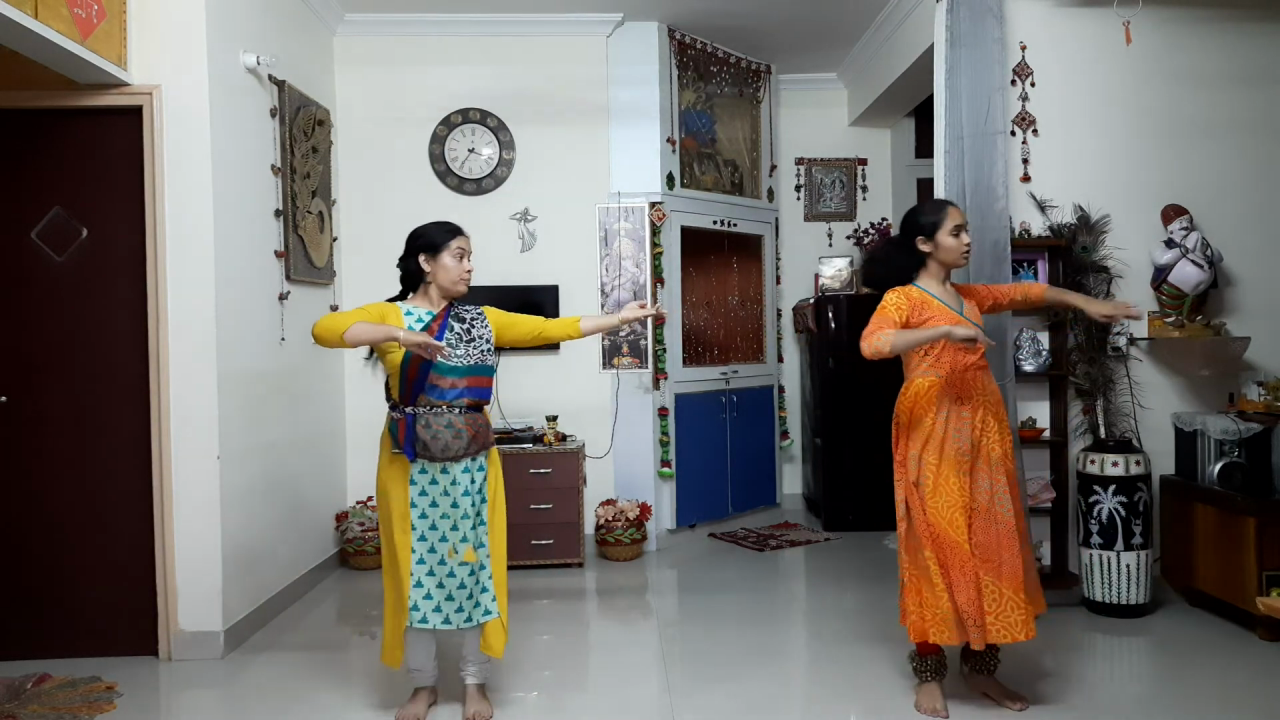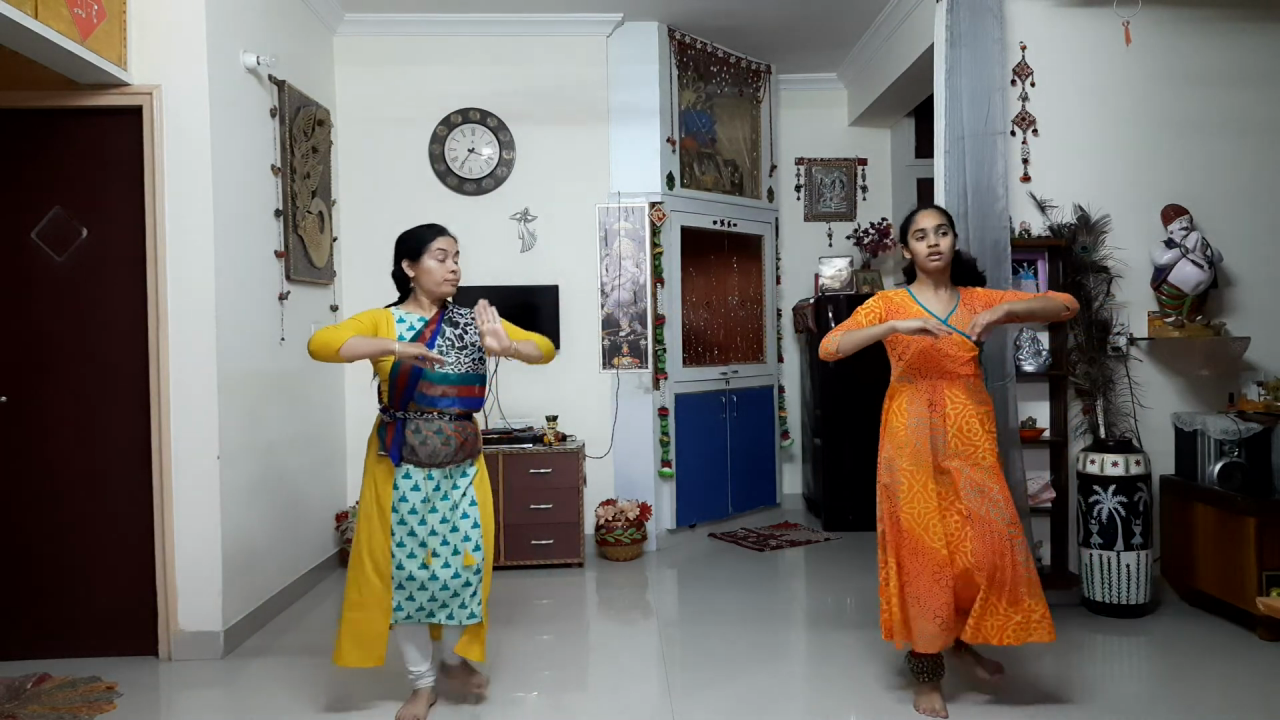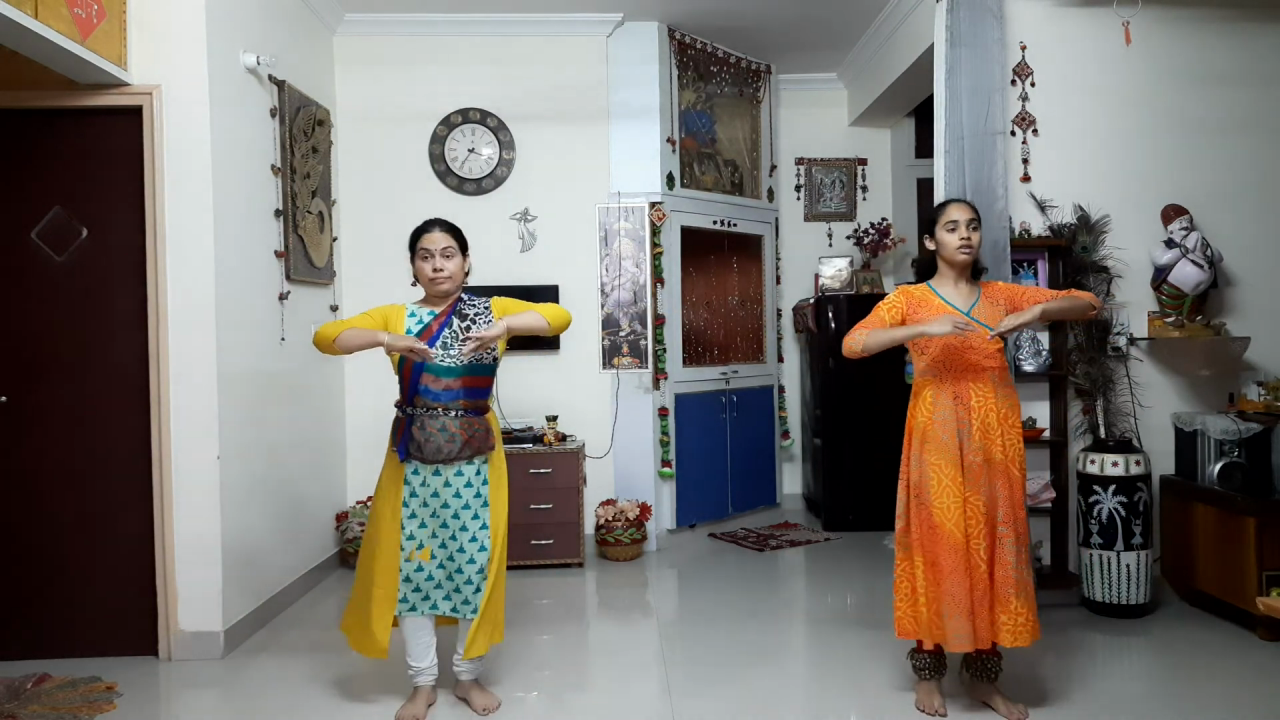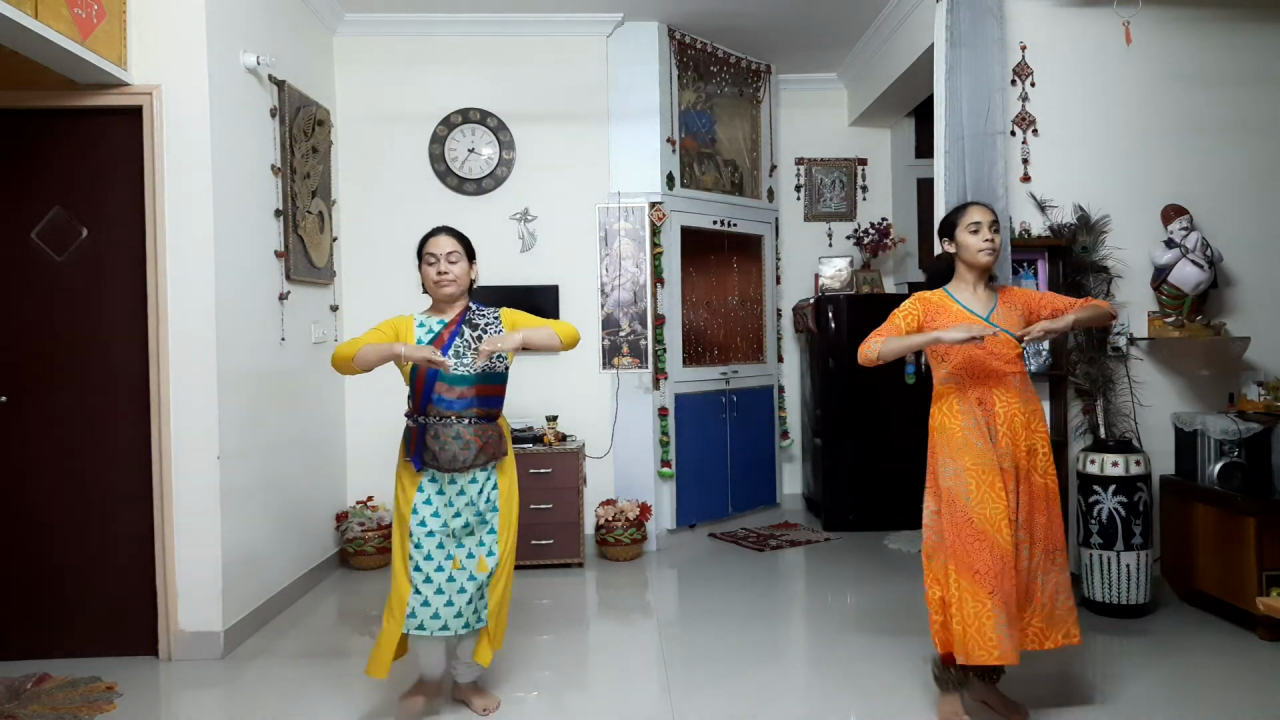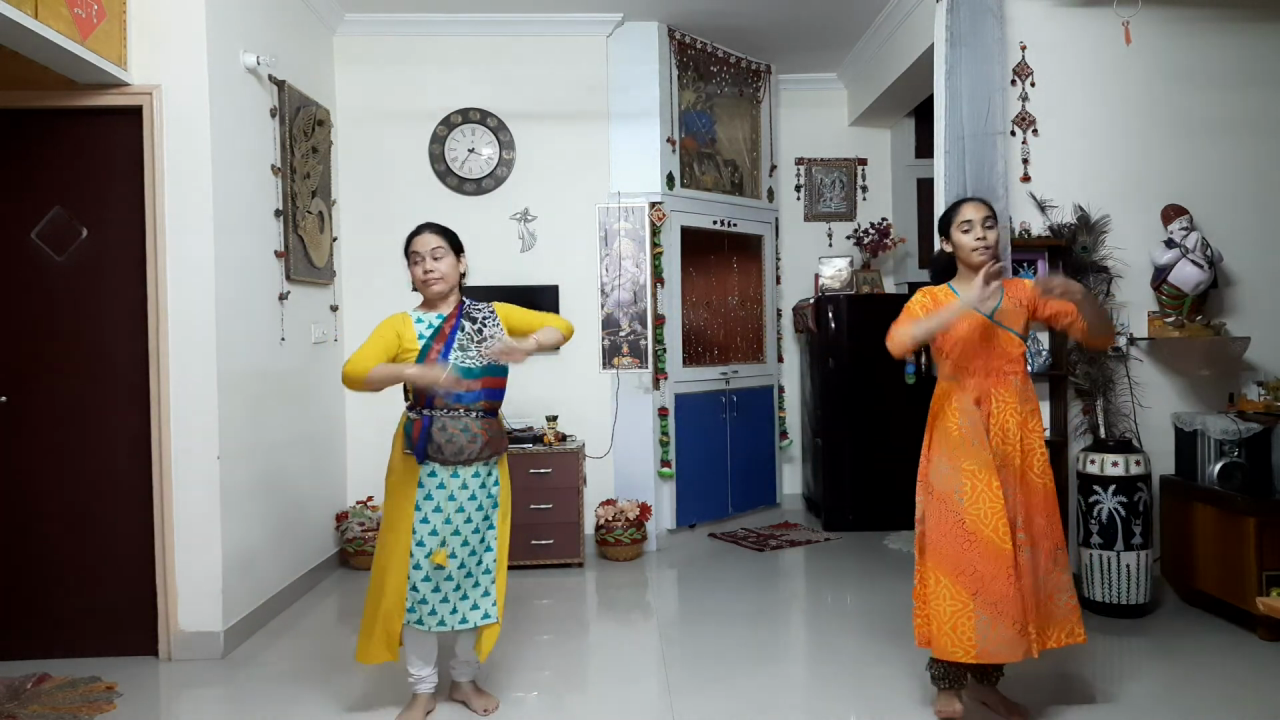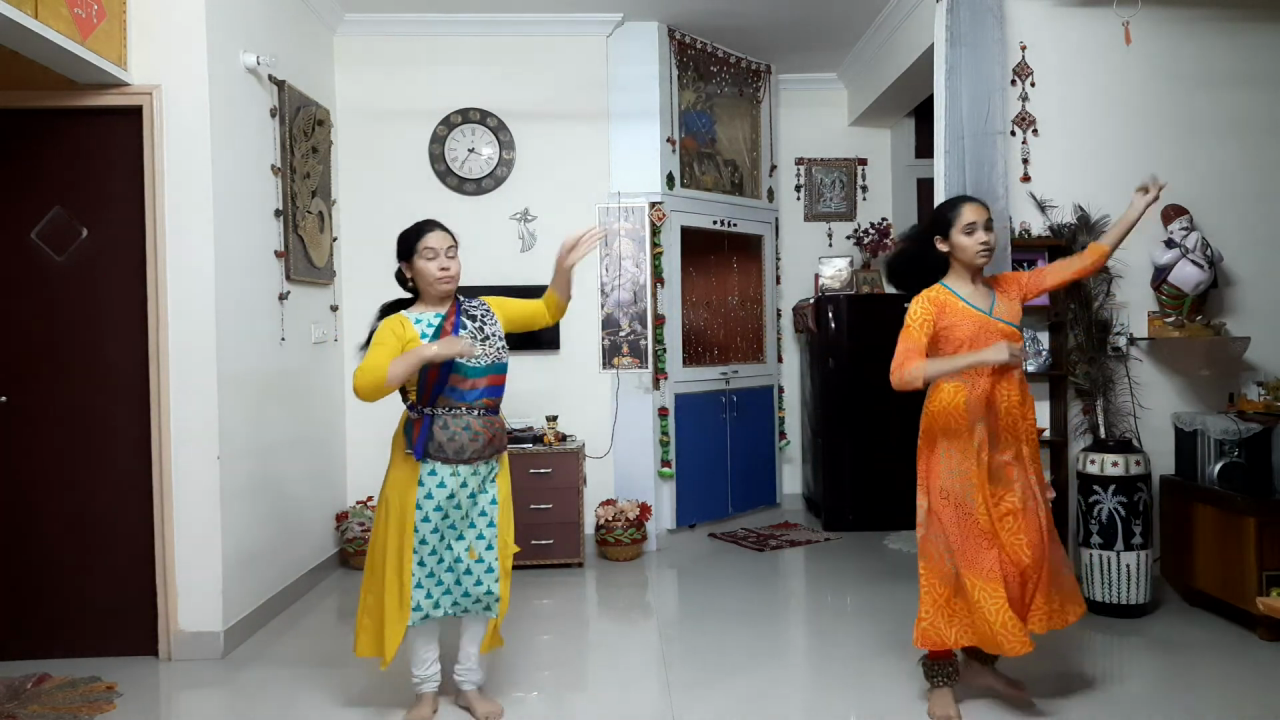
dt=0.5s
person 1, frame 1
left shoulder: (974, 295)
right shoulder: (901, 299)
left elbow: (1035, 291)
right elbow: (872, 344)
left wrist: (1087, 302)
right wrist: (948, 331)
left hip: (984, 431)
right hip: (932, 434)
left knee: (993, 544)
right knee: (938, 545)
left ankle: (980, 667)
right ankle: (928, 675)
person 1, frame 2
left shoulder: (981, 301)
right shoulder: (888, 303)
left elbow: (1067, 305)
right elbow: (828, 348)
left wrist: (1007, 308)
right wrist: (896, 326)
left hip: (970, 437)
right hip: (911, 439)
left knee: (991, 545)
right knee: (919, 551)
left ankle: (965, 637)
right ankle: (926, 677)
person 1, frame 3
left shoulder: (1002, 295)
right shoulder: (908, 298)
left elbow: (1088, 303)
right elbow: (853, 344)
left wrist: (1036, 310)
right wrist: (924, 328)
left hip: (996, 435)
right hip: (937, 435)
left knee: (995, 547)
right knee: (936, 545)
left ankle: (983, 675)
right ankle: (928, 673)
person 1, frame 4
left shoulder: (1020, 301)
right shoulder: (926, 304)
left elbow: (1104, 311)
right elbow: (868, 353)
left wrist: (1066, 320)
right wrist: (941, 336)
left hip: (1021, 439)
right hip: (962, 439)
left knee: (1016, 553)
right knee: (968, 553)
left ankle: (985, 677)
person 1, frame 5
left shoulder: (1023, 293)
right shoulder: (932, 300)
left elbow: (1103, 336)
right elbow: (900, 342)
left wrist: (1076, 297)
right wrist: (966, 300)
left hip: (1018, 440)
right hip: (958, 443)
left knee: (1018, 550)
right knee: (959, 553)
left ankle: (982, 674)
person 1, frame 6
left shoulder: (1013, 287)
right shoulder: (929, 303)
left elbow: (1083, 263)
right elbow: (902, 375)
left wrist: (1134, 213)
right wrist: (976, 359)
left hip: (1009, 440)
right hip: (956, 439)
left knee: (1022, 545)
right knee: (956, 550)
left ankle: (980, 659)
person 2, frame 1
left shoulder: (482, 319)
right shoulder: (389, 315)
left elbow: (552, 329)
right elbow: (324, 330)
left wrist: (618, 317)
right wrist: (400, 336)
left hip: (472, 460)
right hip: (412, 463)
left knee: (477, 562)
right knee: (417, 567)
person 2, frame 2
left shoulder: (474, 321)
right shoulder: (381, 321)
left elbow: (545, 350)
right elbow: (320, 344)
left wrist: (506, 344)
right wrist: (395, 348)
left hip: (460, 467)
right hip: (400, 467)
left knee: (467, 564)
right knee: (406, 570)
left ankle: (458, 659)
person 2, frame 3
left shoulder: (492, 309)
right shoulder: (395, 317)
left elbow: (559, 317)
right elbow: (325, 337)
left wrist: (501, 327)
right wrist: (385, 340)
left hip: (475, 462)
right hip: (414, 462)
left knee: (475, 565)
right knee: (414, 566)
left ankle: (467, 676)
person 2, frame 4
left shoulder: (501, 320)
right shoulder: (403, 327)
left elbow: (569, 335)
right elbow: (342, 357)
left wrist: (517, 339)
right wrist: (403, 352)
left hip: (486, 469)
right hip: (426, 471)
left knee: (482, 574)
right knee: (425, 576)
left ankle: (466, 679)
right ankle: (427, 676)
person 2, frame 5
left shoulder: (495, 315)
right shoulder: (401, 326)
left elbow: (558, 328)
right elbow: (354, 371)
left wrist: (523, 343)
right wrist: (413, 372)
left hip: (484, 465)
right hip: (425, 466)
left knee: (480, 570)
right knee: (420, 573)
left ankle: (464, 679)
person 2, frame 6
left shoulder: (486, 311)
right shoulder: (398, 325)
left elbow: (549, 310)
right elbow: (364, 386)
left wrist: (565, 264)
right wrist: (427, 354)
left hip: (484, 464)
right hip: (425, 465)
left knee: (482, 571)
right knee: (422, 570)
